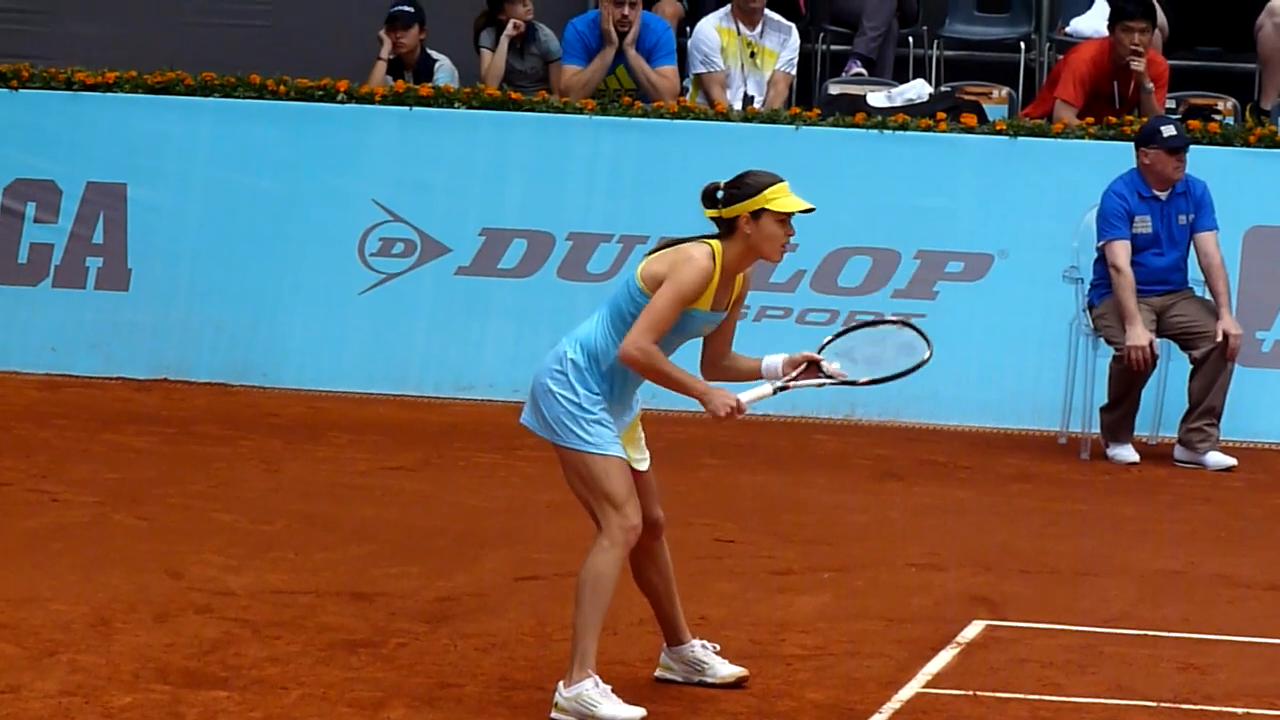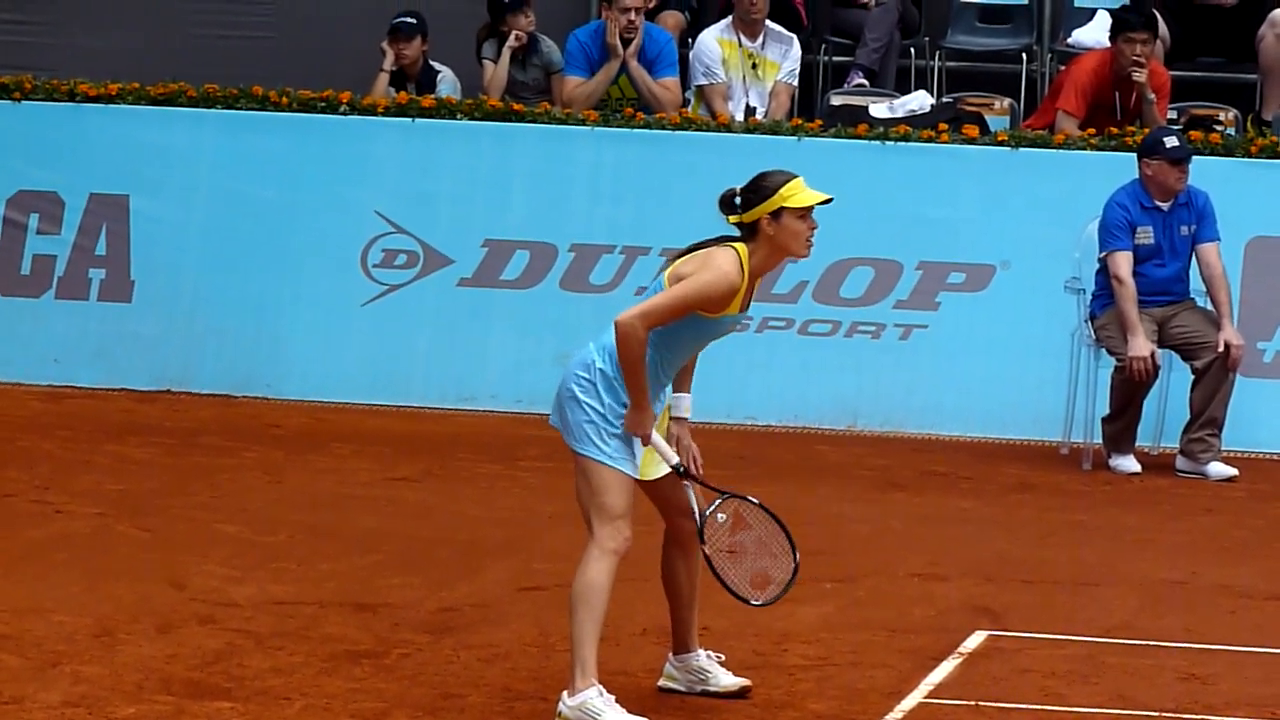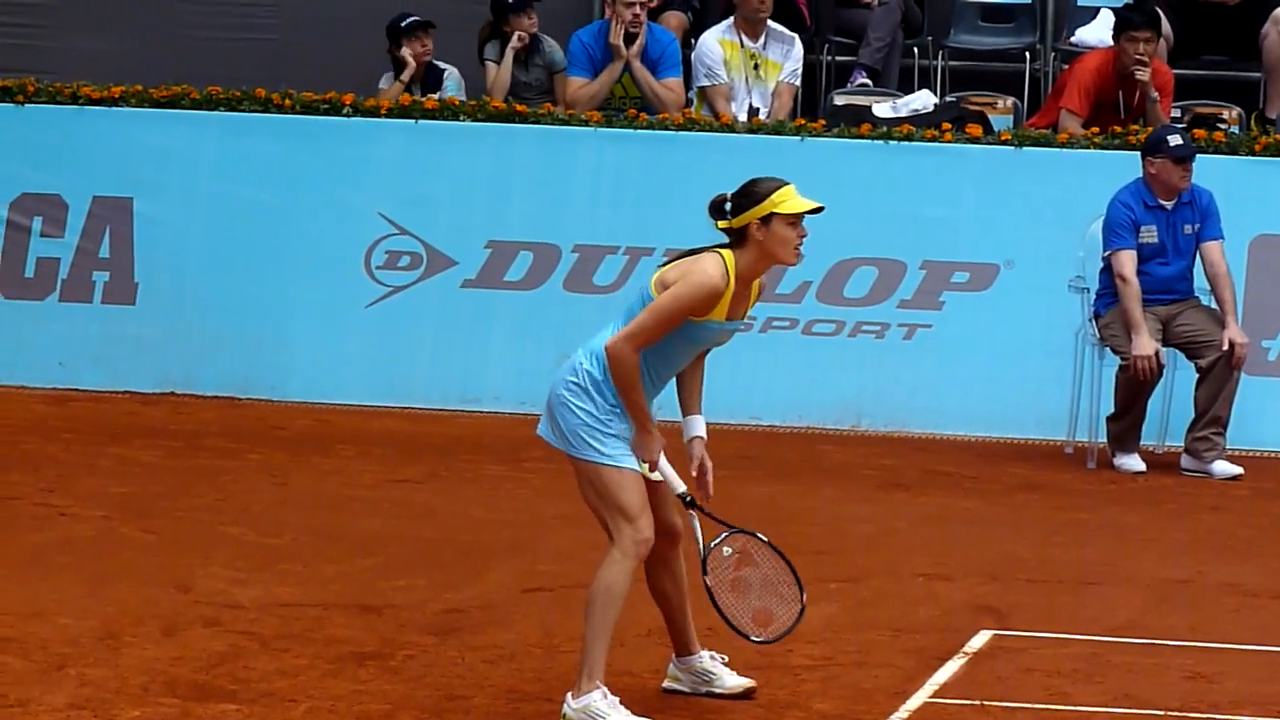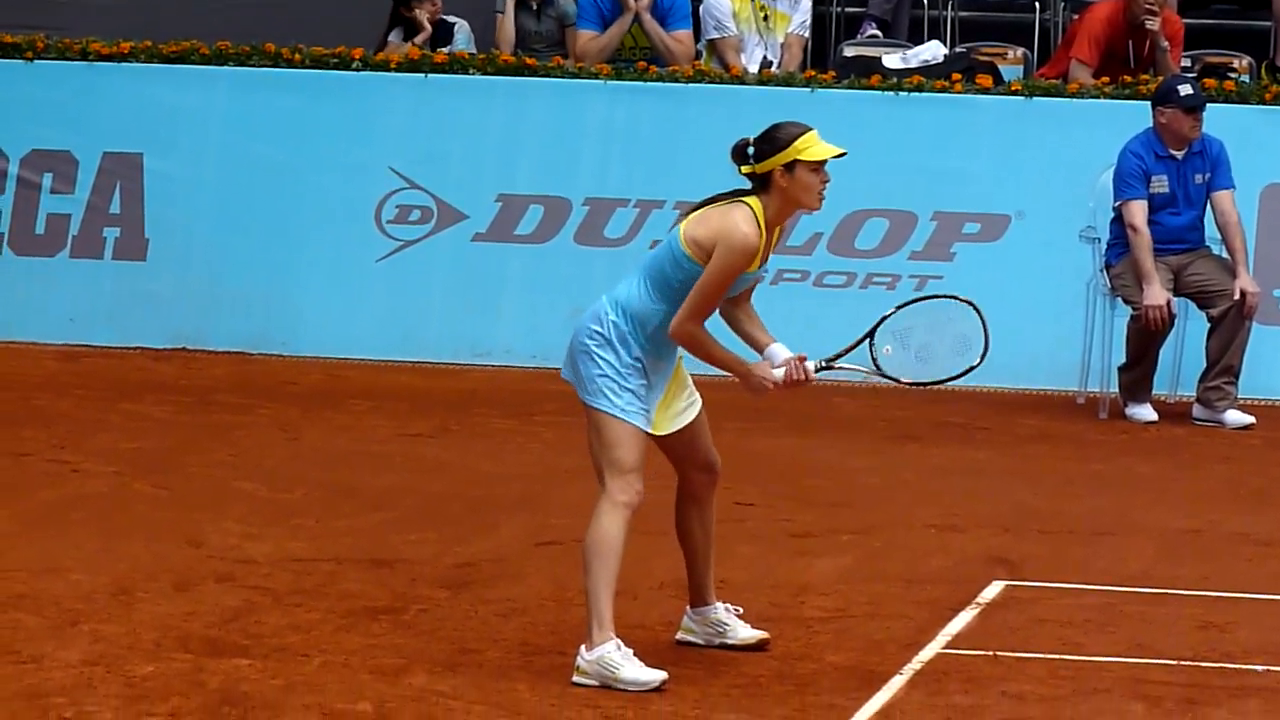
dt=0.5s
person 1, frame 1
left shoulder: (736, 280)
right shoulder: (695, 263)
left elbow: (715, 363)
right elbow: (635, 350)
left wrist: (779, 365)
right wrist: (705, 394)
left hip: (613, 397)
right hip: (574, 387)
left knee: (650, 526)
right knee: (621, 526)
left ankle: (680, 653)
person 1, frame 2
left shoulder: (748, 267)
right shoulder: (725, 272)
right elbow: (629, 323)
left wrist: (679, 413)
right wrist: (642, 406)
left hip: (636, 397)
right hip: (601, 391)
left knee: (688, 520)
right knee: (612, 537)
left ankle: (686, 661)
person 1, frame 3
left shoulder: (750, 285)
right shoulder: (710, 277)
right elbow: (620, 346)
left wrist: (696, 433)
right wrist: (647, 430)
left hip: (626, 405)
right hip: (591, 397)
left knee: (668, 534)
right knee: (635, 538)
left ankle: (689, 663)
person 1, frame 4
left shoulder: (768, 224)
right shoulder: (741, 232)
left elbow: (735, 305)
right elbow: (684, 326)
left wrist: (778, 354)
right wrist: (746, 371)
left hip: (654, 353)
right hip: (613, 346)
left knee: (702, 473)
right knee: (623, 490)
left ankle: (703, 614)
right ankle: (599, 648)
person 2, frame 1
left shoulder: (1196, 191)
right shoulder: (1119, 195)
left elbow: (1210, 256)
right elbow: (1119, 265)
left wrist: (1225, 314)
right wrist: (1134, 326)
left hip: (1175, 295)
right hip: (1118, 296)
left knee: (1222, 339)
right knee: (1138, 350)
left ankle: (1196, 442)
right ankle: (1117, 438)
person 2, frame 2
left shoulder: (1198, 202)
right shoulder: (1121, 205)
left elbow: (1212, 267)
right elbow: (1121, 276)
left wrist: (1227, 325)
right wrist: (1136, 336)
left hip: (1177, 306)
right hip: (1120, 307)
left knee: (1224, 350)
right knee: (1140, 361)
left ankle: (1198, 452)
right ankle: (1119, 448)
person 2, frame 3
left shoulder: (1202, 201)
right shoulder: (1125, 204)
left elbow: (1216, 265)
right elbow: (1125, 275)
left wrist: (1231, 323)
right wrist: (1140, 335)
left hip: (1182, 304)
right hip: (1124, 305)
left knee: (1228, 348)
right knee: (1144, 360)
left ankle: (1203, 451)
right ankle: (1124, 446)
person 2, frame 4
left shoulder: (1213, 150)
right shoulder: (1135, 154)
left elbow: (1227, 214)
right elbow: (1136, 225)
left wrist: (1242, 273)
right wrist: (1151, 285)
left hip: (1192, 254)
right hip: (1135, 255)
left knee: (1239, 298)
right knee: (1155, 311)
left ankle: (1214, 400)
right ankle: (1135, 396)
